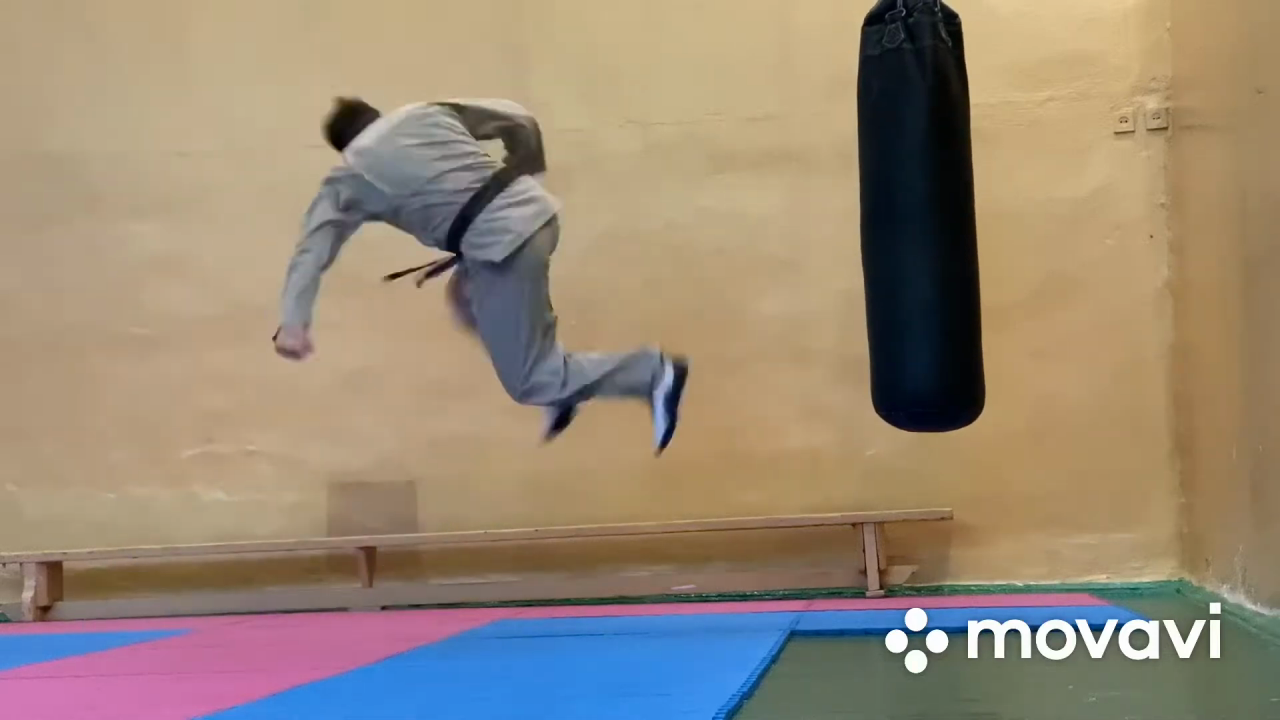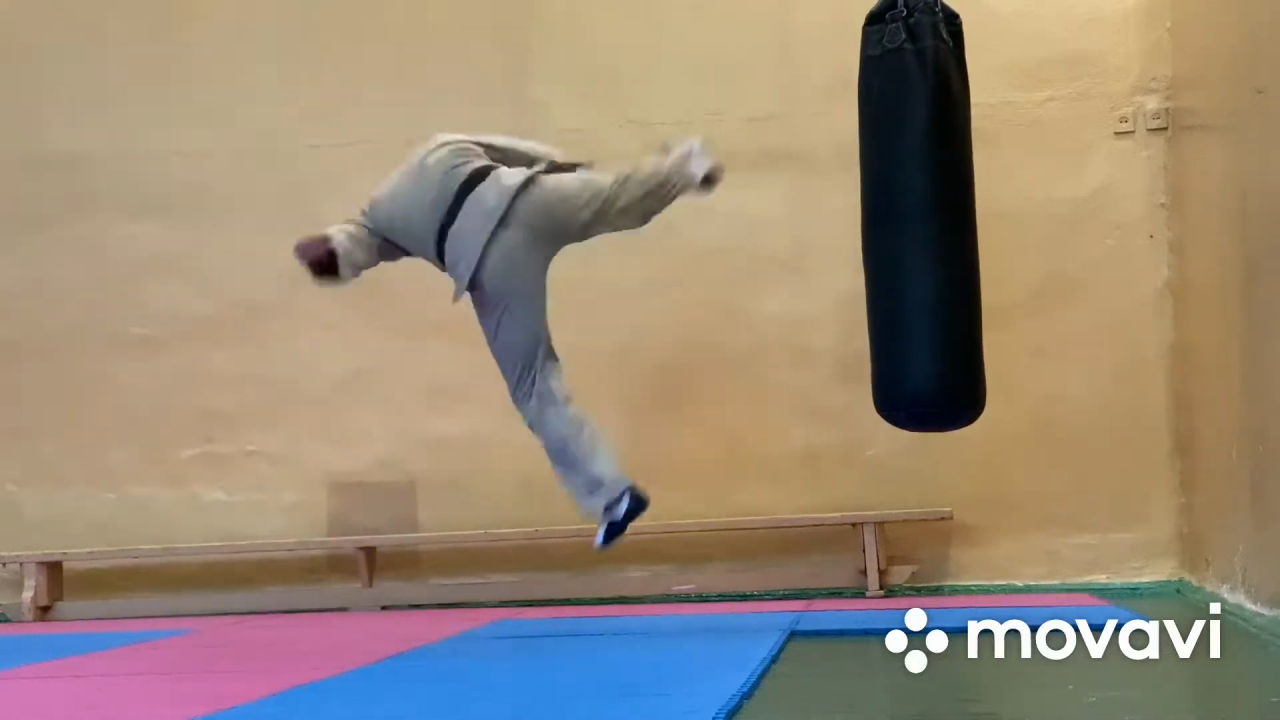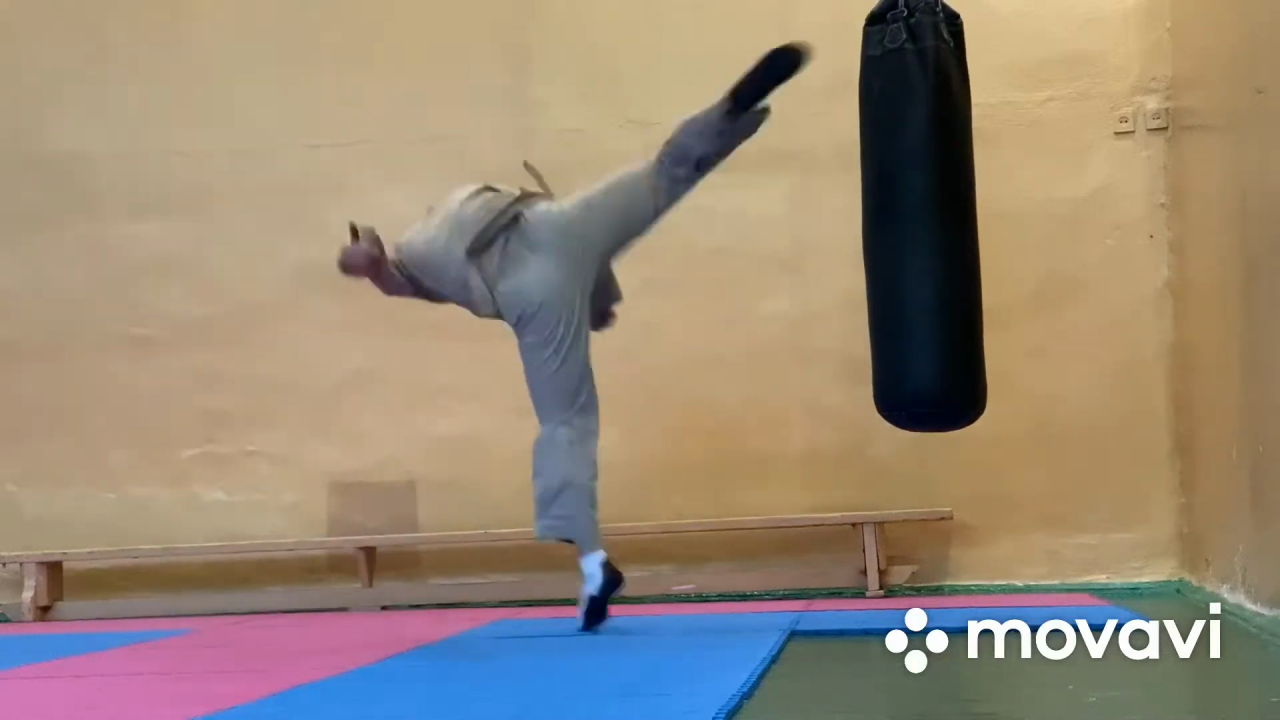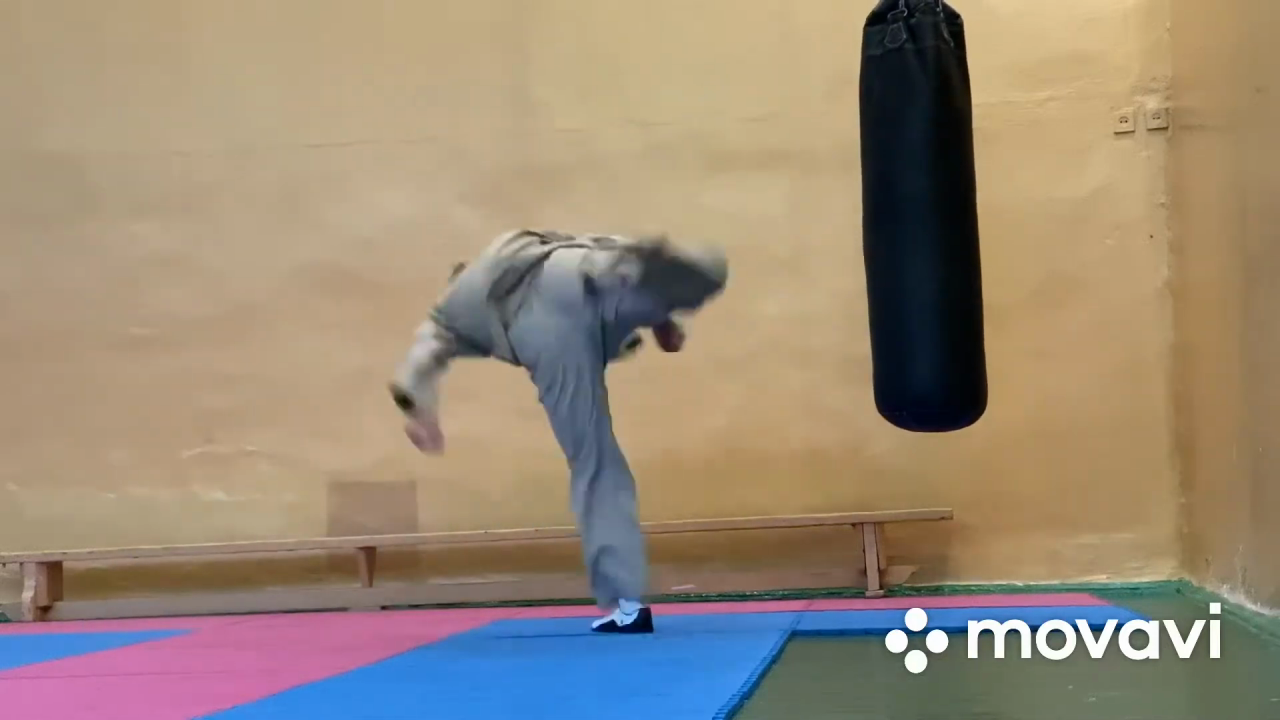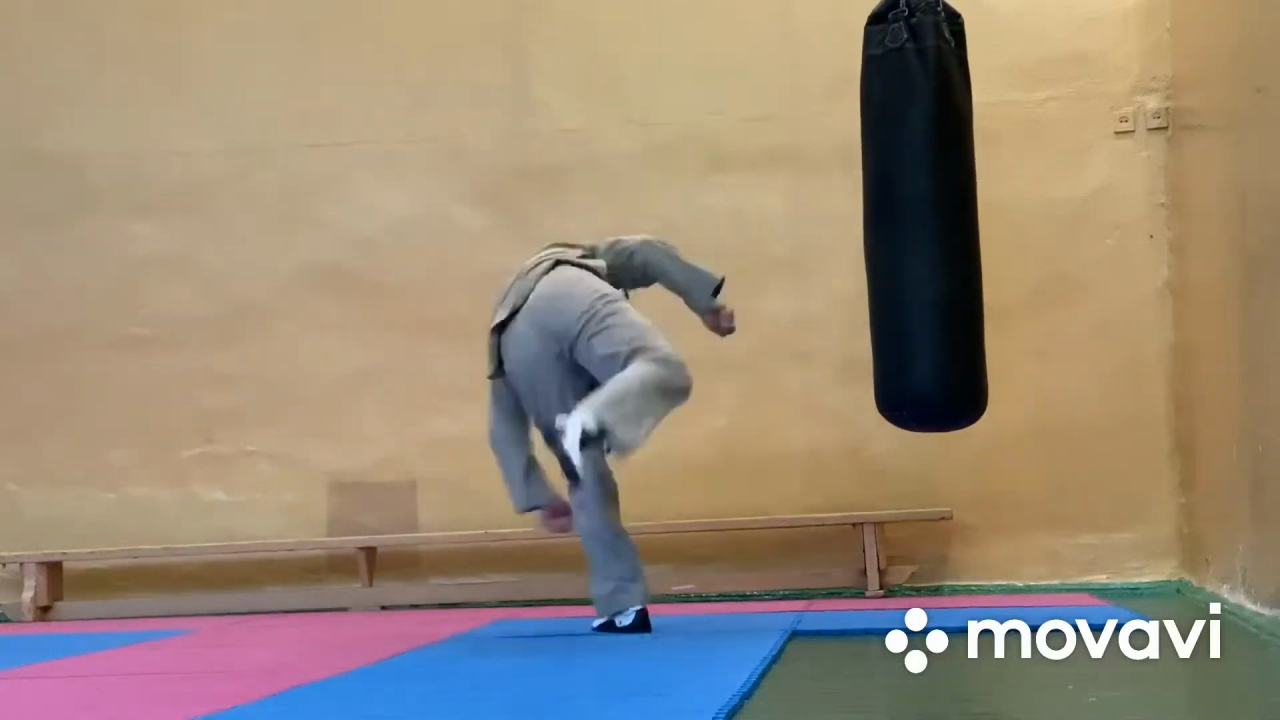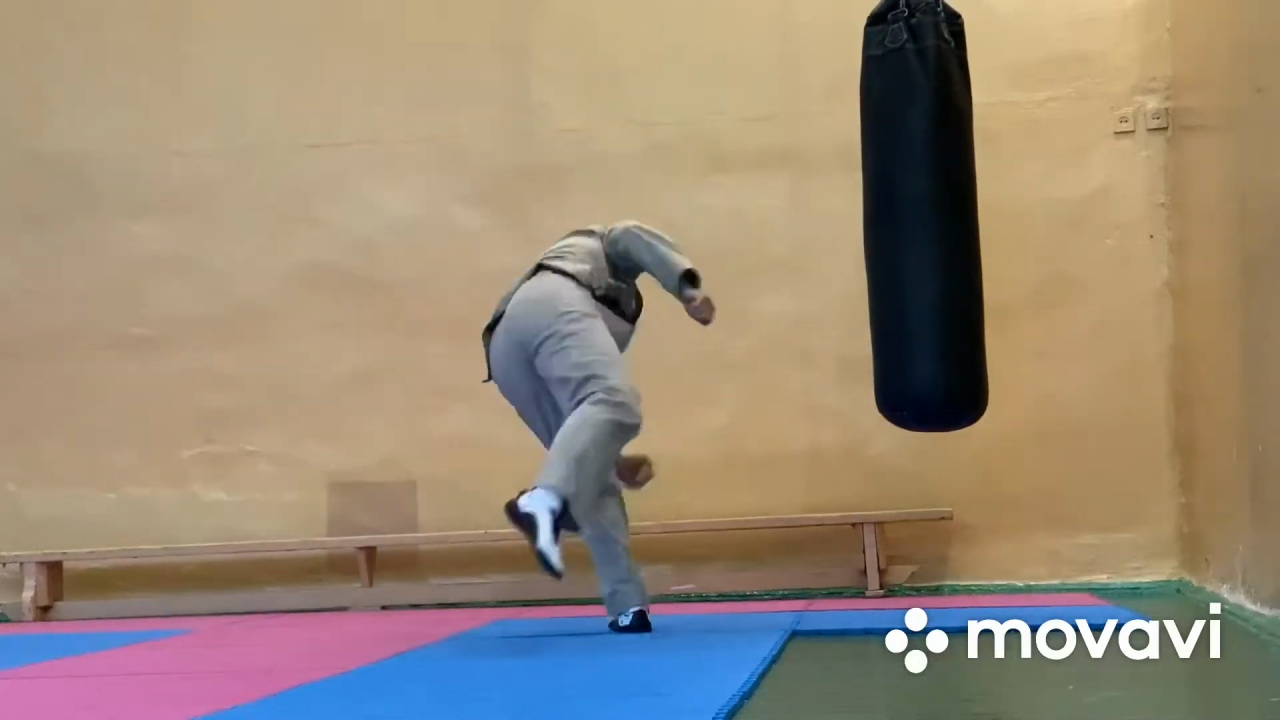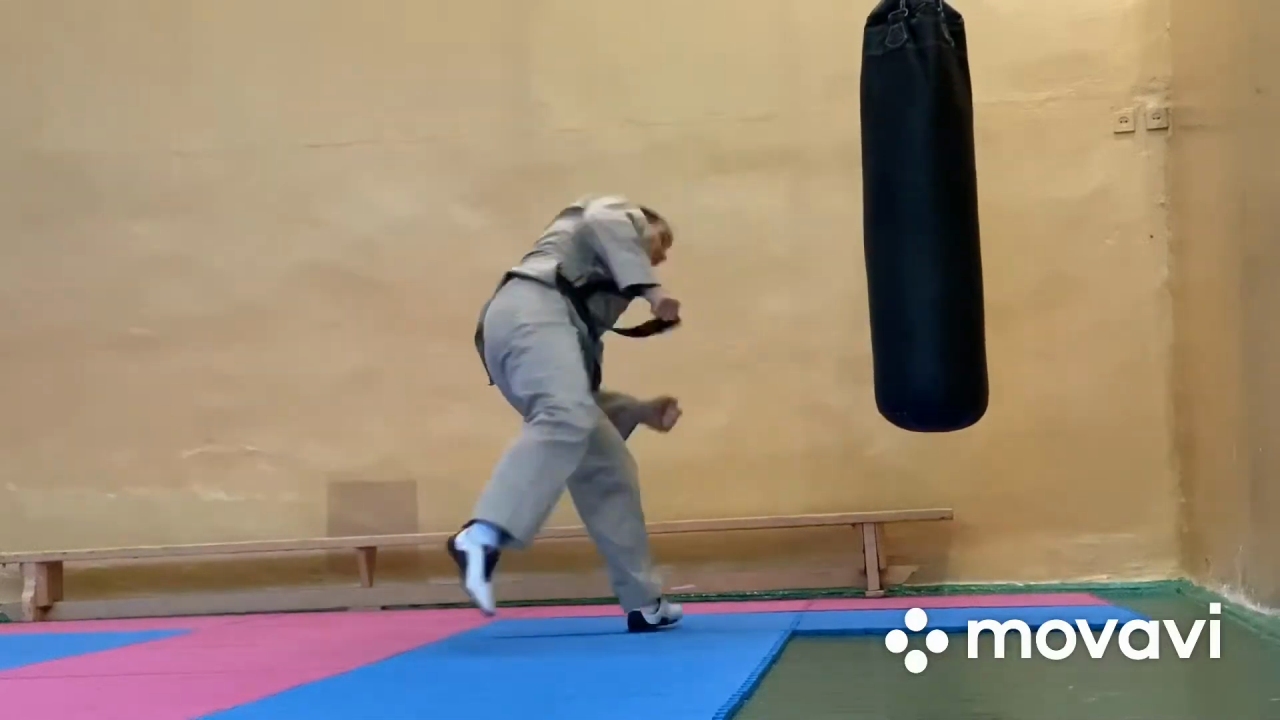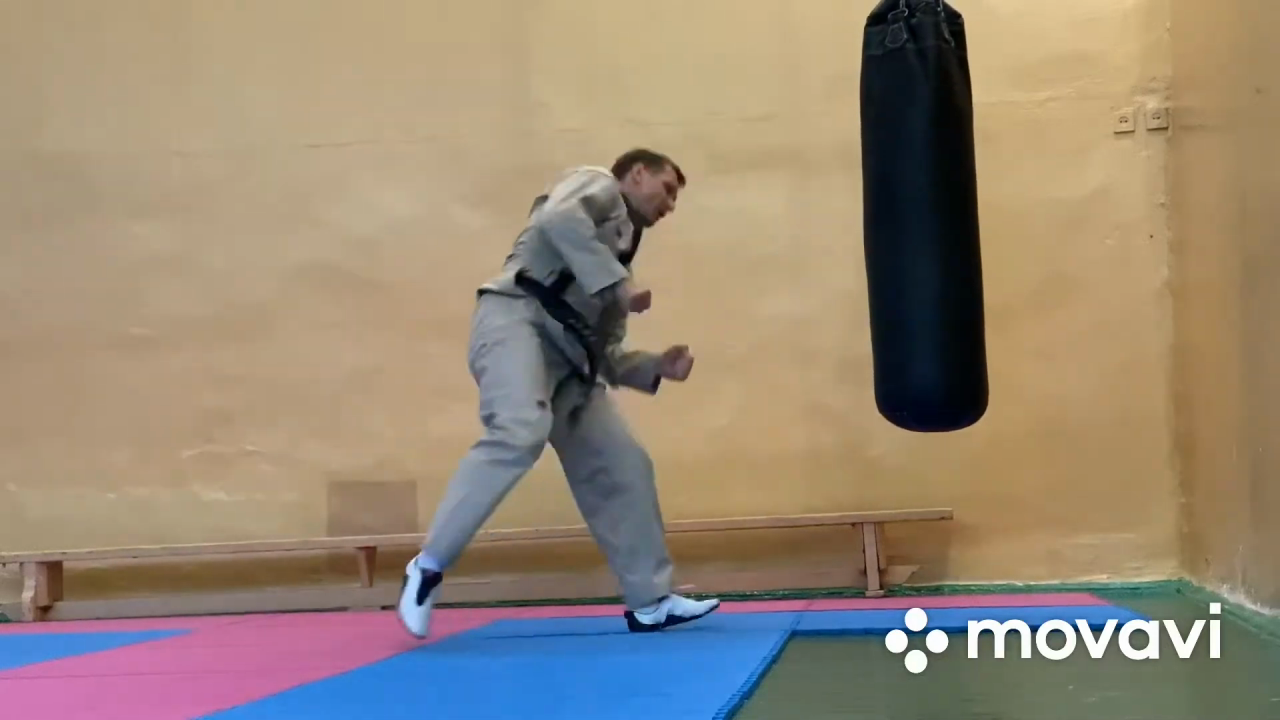
dt=0.1s
person 1, frame 1
left shoulder: (347, 178)
right shoulder: (425, 113)
left elbow: (312, 252)
right elbow: (518, 120)
left wrist: (293, 323)
right wrist: (528, 173)
left hip: (500, 237)
right hip: (525, 206)
left knee: (531, 377)
right knee: (473, 298)
left ankle: (651, 374)
right ankle: (562, 393)
person 1, frame 2
left shoulder: (377, 212)
right shoulder: (447, 146)
left elbow: (350, 239)
right elbow: (538, 156)
left hip: (488, 259)
right hip: (518, 202)
left knee: (538, 391)
left ankle: (610, 496)
person 1, frame 3
left shoulder: (413, 254)
right shoulder: (476, 199)
left elbow: (391, 274)
left wrist: (367, 254)
right wrist: (604, 296)
left hip: (536, 291)
right hip: (555, 232)
left knee: (566, 425)
left ankle: (588, 555)
person 1, frame 4
left shoulder: (449, 311)
right shoulder: (526, 246)
left elbow: (423, 356)
right elbow: (609, 248)
left wrist: (416, 405)
right wrist: (663, 319)
left hip: (536, 335)
left knee: (597, 470)
left ankle: (627, 603)
person 1, frame 5
left shoulder: (506, 343)
right shoulder: (571, 260)
left elbow: (506, 435)
right elbow: (646, 251)
left wrist: (540, 501)
right wrist: (708, 301)
left hip: (528, 350)
left knee: (590, 482)
left ankle: (620, 605)
right ankle: (590, 425)
person 1, frame 6
right shoulder: (592, 249)
left elbow: (567, 423)
right elbow: (634, 242)
left wrist: (618, 460)
right wrist: (688, 284)
right hip: (559, 306)
right knee: (613, 403)
left ankle: (628, 605)
right ankle: (545, 500)
person 1, frame 7
right shoulder: (619, 211)
left elbow: (584, 393)
right elbow: (601, 226)
left wrist: (644, 412)
right wrist: (650, 289)
right hip: (534, 309)
left knee: (608, 470)
right knee: (568, 421)
left ankle: (642, 601)
right ankle: (482, 535)
person 1, frame 8
left shoulder: (624, 247)
right shoulder: (595, 183)
left elbow: (608, 347)
right elbow: (561, 218)
left wrist: (658, 370)
right wrist: (615, 284)
left hip: (567, 347)
right hip: (517, 318)
left knee: (623, 467)
right knee: (518, 436)
left ankle: (652, 600)
right ankle: (429, 565)
